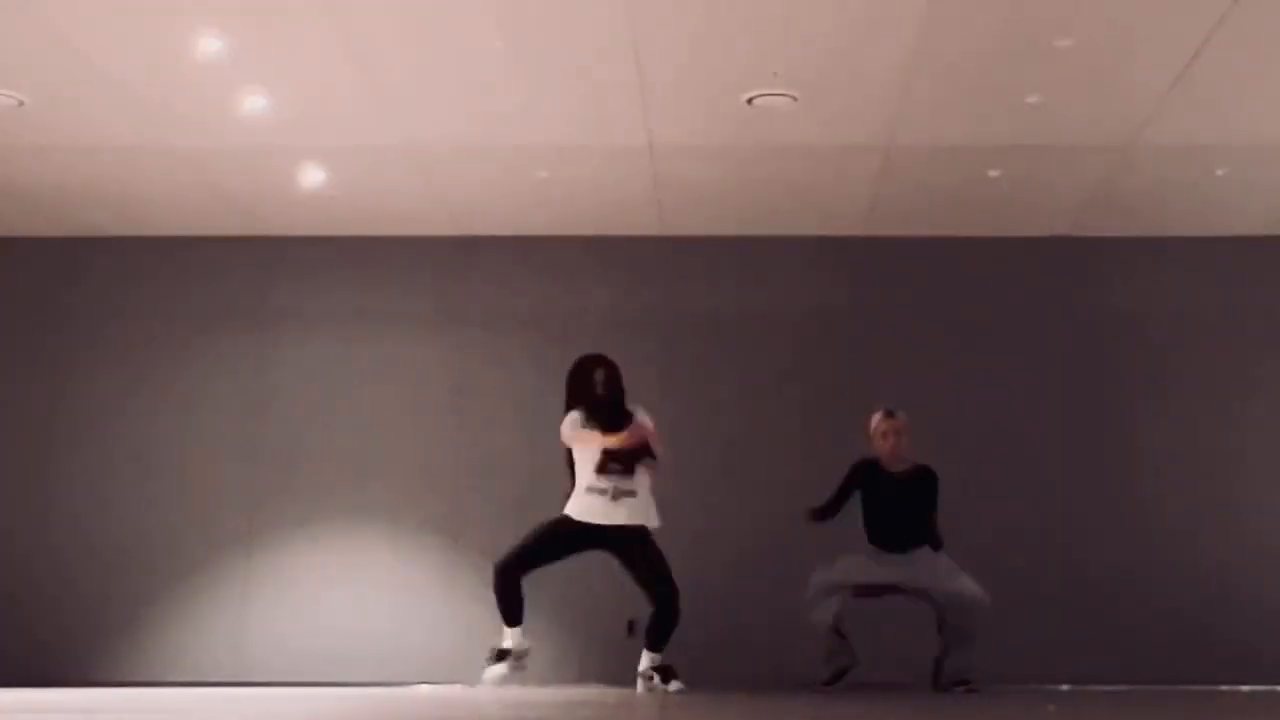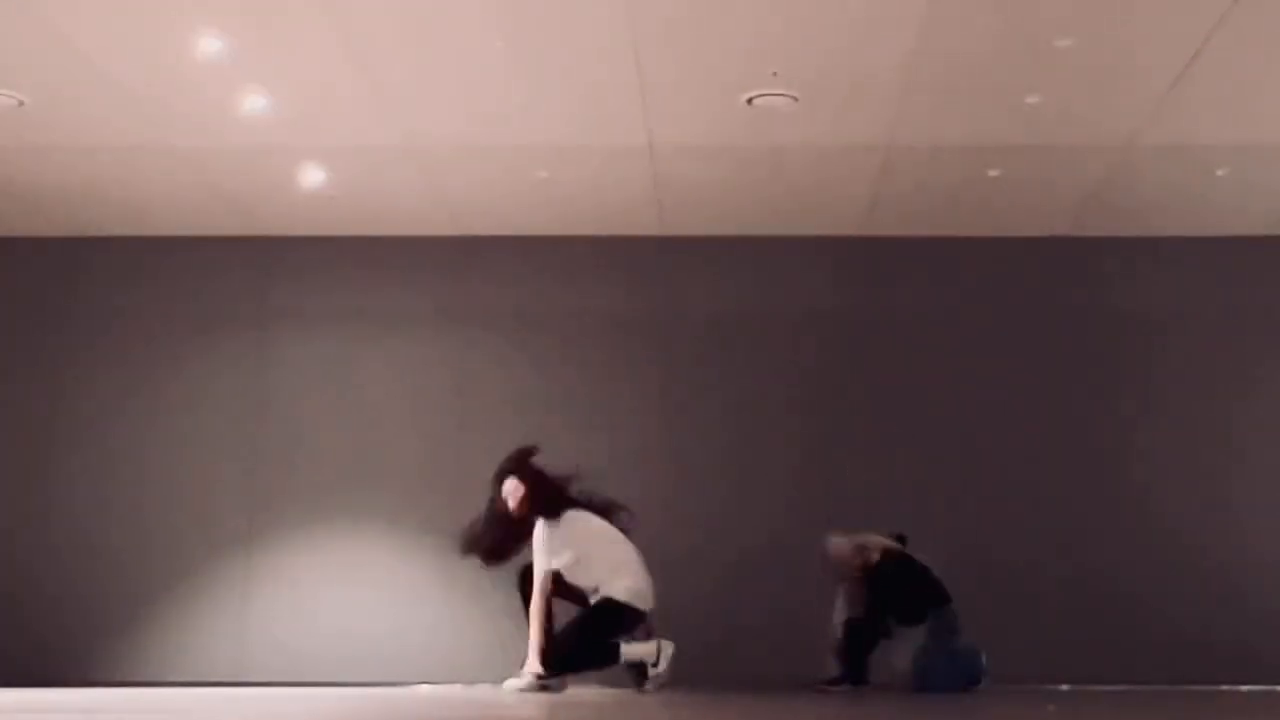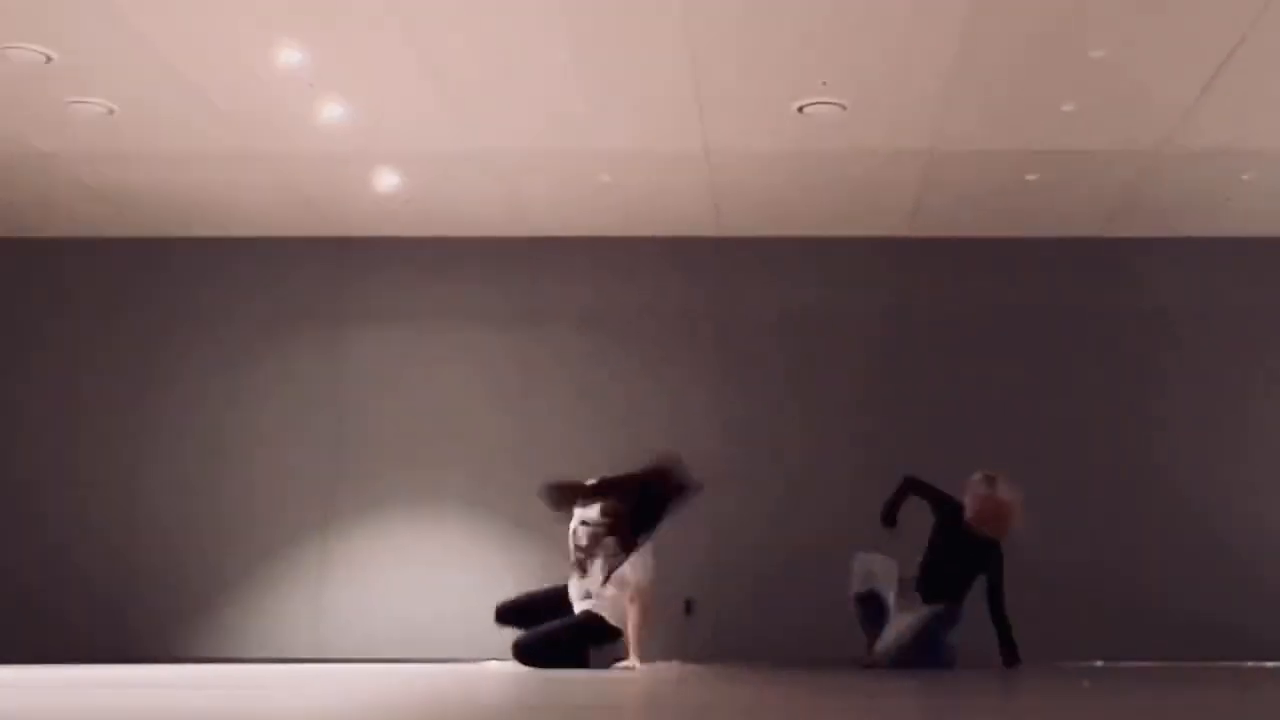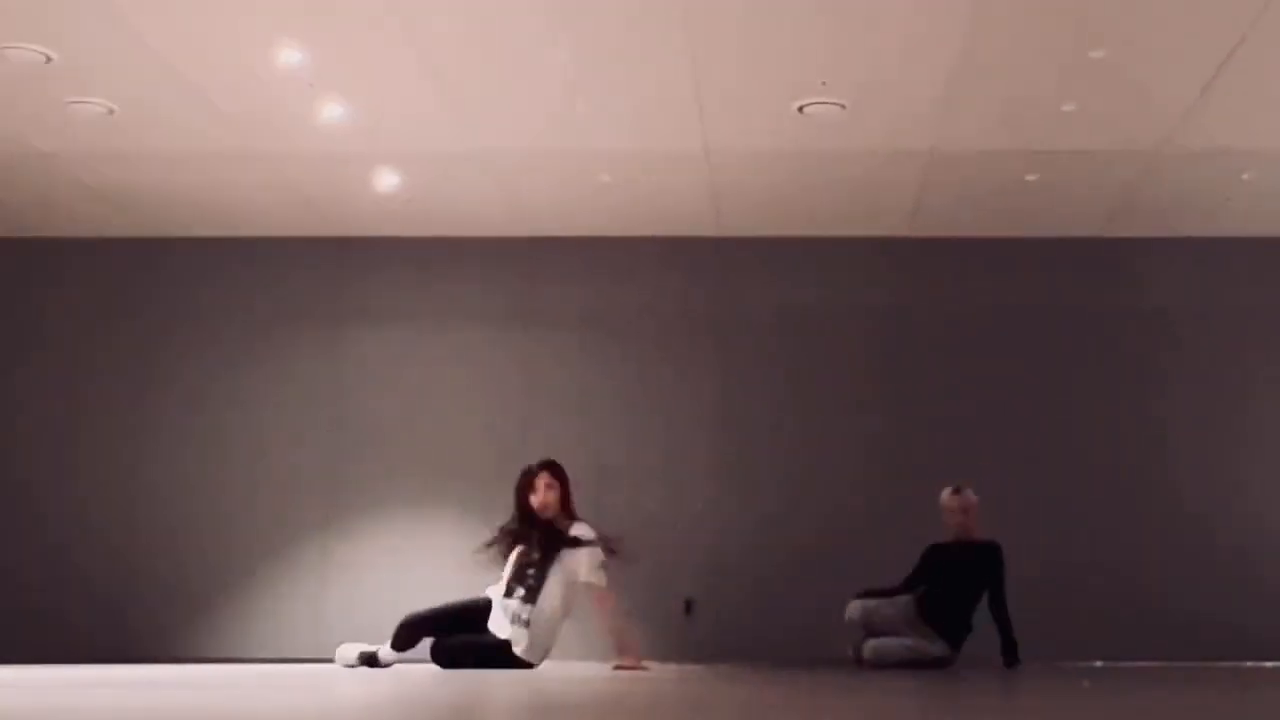
dt=0.5s
person 1, frame 1
left shoulder: (635, 417)
right shoulder: (577, 421)
right elbow: (602, 442)
left hip: (630, 526)
right hip: (581, 518)
left knee: (667, 598)
right knee: (507, 569)
left ankle: (651, 669)
right ankle: (512, 647)
person 1, frame 2
left shoulder: (546, 526)
right shoulder: (559, 514)
left elbow: (539, 595)
left wrist: (535, 656)
left hip: (627, 596)
right hip: (608, 586)
left knee: (554, 659)
right knee: (528, 575)
left ankle: (652, 652)
person 1, frame 3
left shoulder: (632, 539)
right shoulder: (593, 494)
left elbow: (634, 599)
left wrist: (634, 657)
left hip: (605, 616)
right hip: (579, 596)
left knee: (524, 650)
right knee: (505, 614)
person 1, frame 4
left shoulder: (582, 539)
right shoulder: (526, 534)
left elbow: (604, 600)
left wrist: (626, 654)
left hip: (519, 649)
right hip: (496, 611)
left knee: (445, 651)
right knee: (415, 623)
right ankle: (381, 656)
person 2, frame 1
left shoulder: (924, 476)
right shoulder: (865, 470)
left elbow: (929, 518)
right elbow: (834, 505)
left wrist: (937, 549)
right wrist: (819, 512)
left hip: (920, 556)
right hip: (877, 559)
left knee: (971, 600)
right knee: (823, 584)
left ankle: (950, 672)
right ankle: (839, 659)
person 2, frame 2
left shoulder: (882, 569)
left elbow: (875, 623)
left hip: (935, 617)
right hip: (907, 616)
left knee: (925, 678)
left ankle: (971, 661)
right ankle: (852, 672)
person 2, frame 3
left shoulder: (989, 548)
right shoulder: (951, 510)
left elbow: (995, 600)
right elbow: (911, 483)
left wrist: (1008, 647)
right wrist: (891, 509)
left hip: (938, 609)
right hip: (917, 592)
left knee: (886, 653)
person 2, frame 4
left shoulder: (990, 551)
right shoulder: (935, 552)
left elbow: (997, 602)
right elbow: (907, 587)
left wrist: (1009, 648)
right wrist: (870, 594)
left hip: (945, 640)
right hip: (915, 613)
left knee: (872, 652)
right knee: (856, 611)
